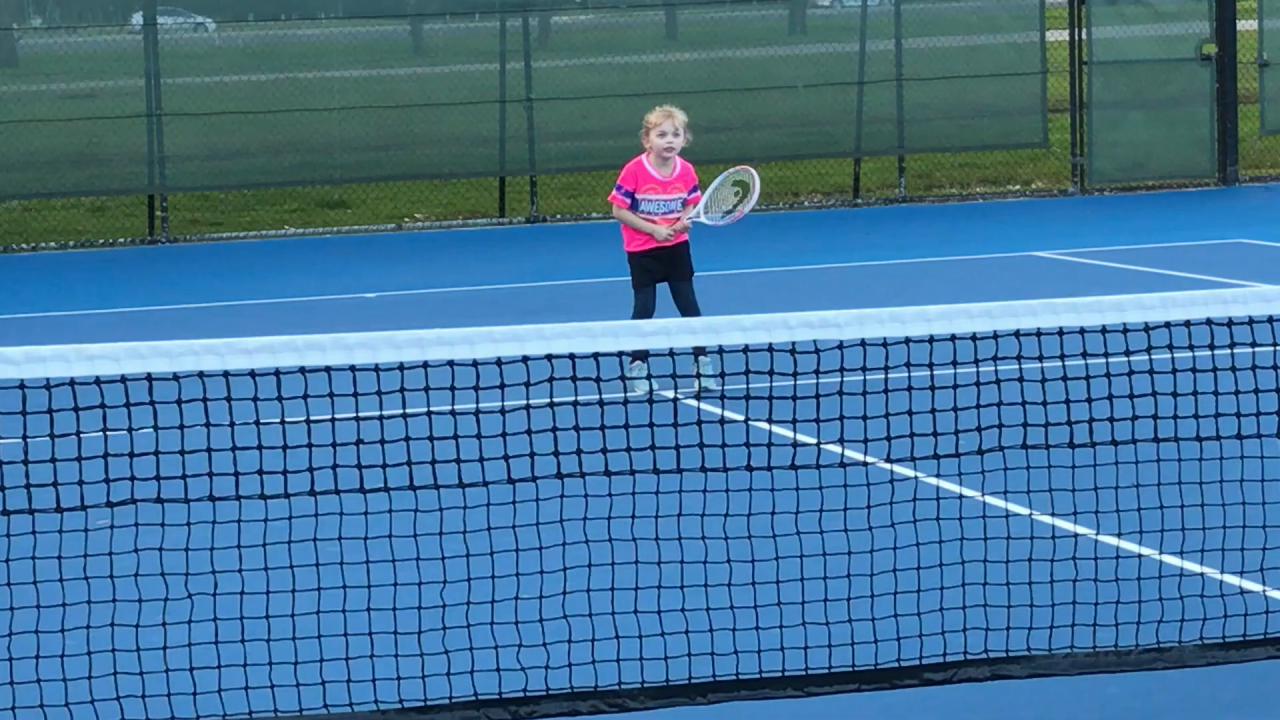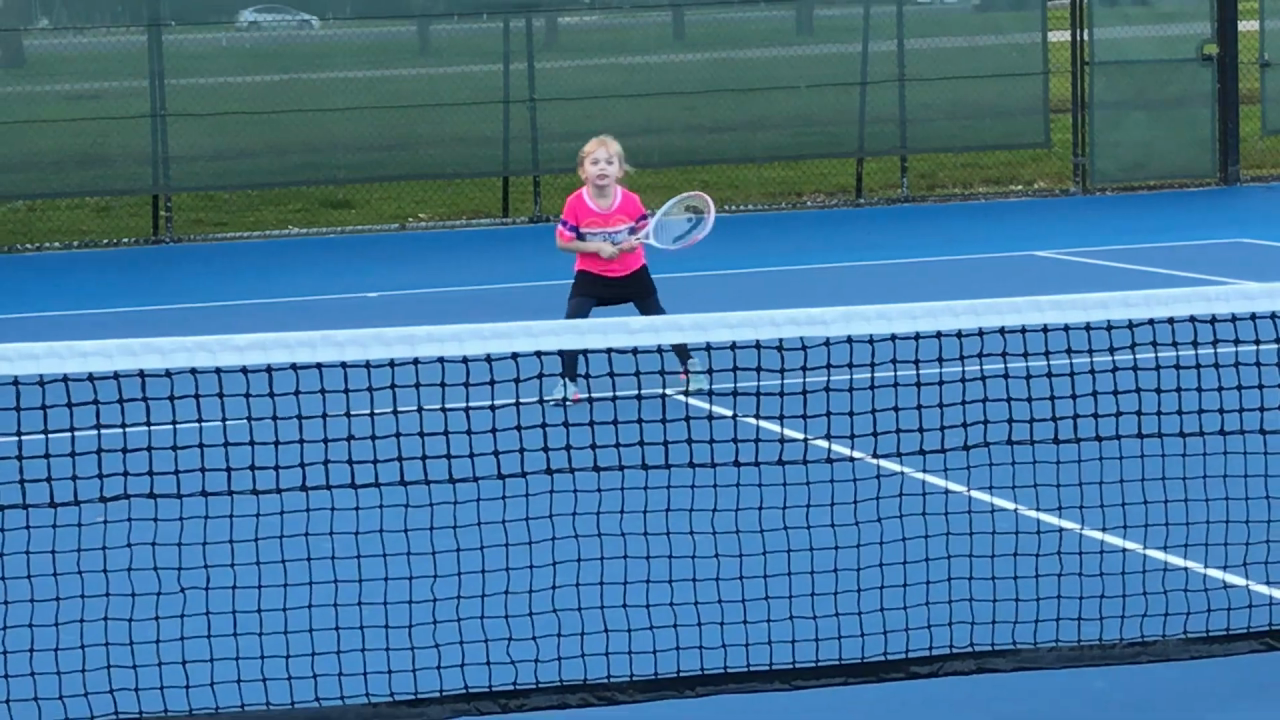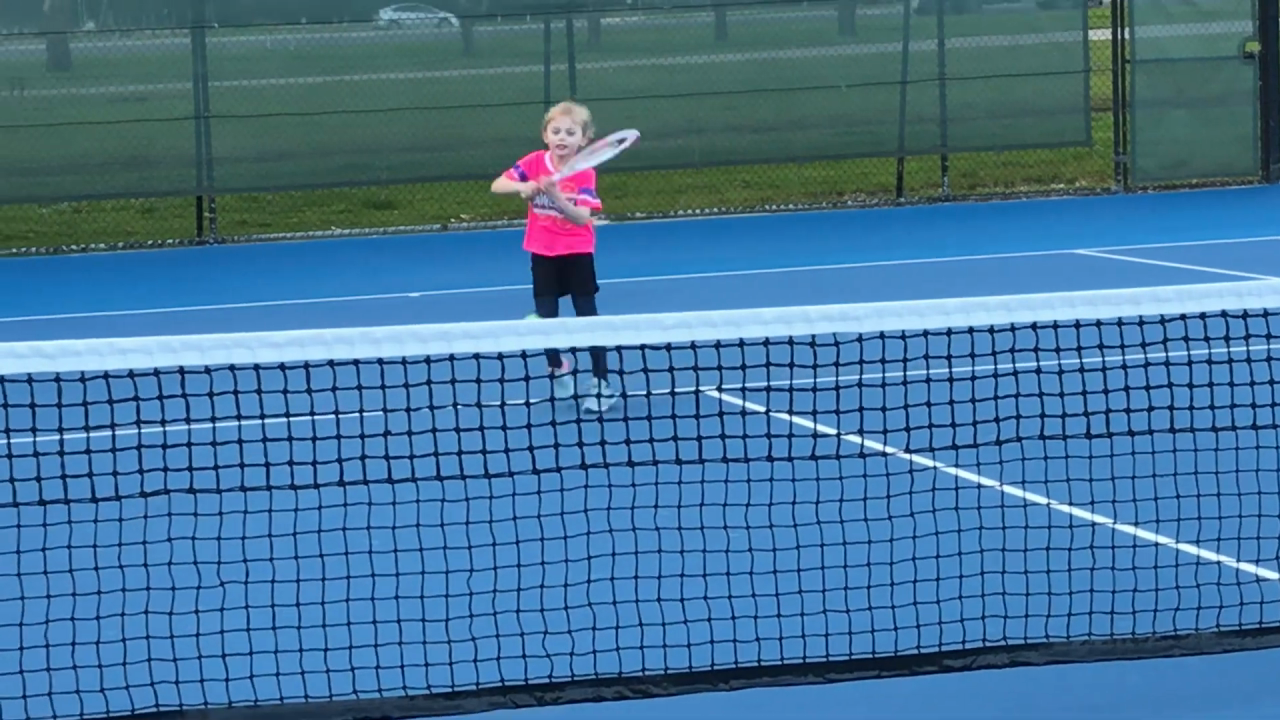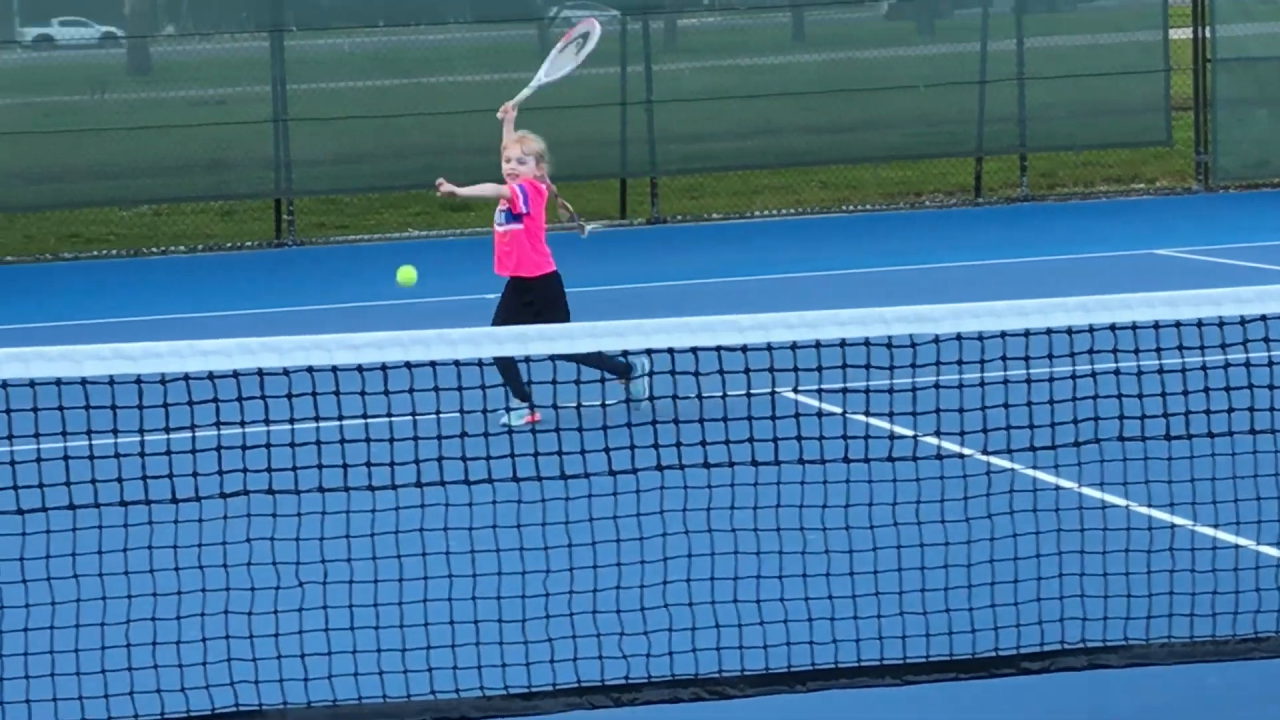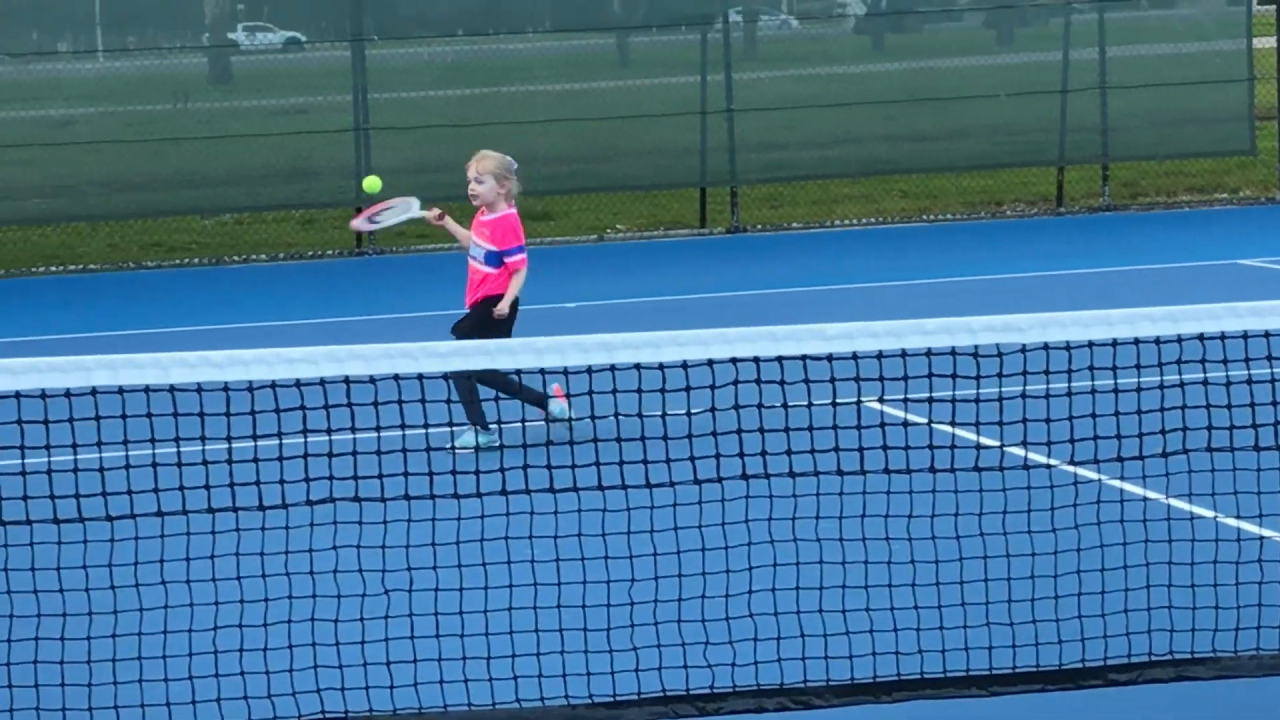
dt=0.3s
person 1, frame 1
left shoulder: (687, 172)
right shoulder: (633, 171)
left elbow: (694, 208)
right elbow: (618, 210)
left wrist: (684, 222)
right wrist: (653, 227)
left hip: (676, 247)
right hip: (642, 249)
left knee: (689, 307)
right knee: (645, 309)
left ankle: (702, 366)
right ankle: (638, 366)
person 1, frame 2
left shoulder: (630, 200)
right shoulder: (575, 203)
left elbow: (642, 230)
right elbow: (563, 242)
left wrist: (632, 244)
right wrist: (598, 248)
left hip: (632, 271)
right hip: (592, 274)
right knee: (573, 320)
left ankle: (691, 366)
right ankle: (568, 381)
person 1, frame 3
left shoulder: (585, 173)
right shoulder: (534, 162)
left elbow: (585, 215)
right elbow: (497, 186)
left wrist: (566, 204)
right wrist: (522, 188)
left hip: (577, 254)
right hip: (544, 254)
left knee: (587, 317)
right knee: (545, 319)
left ankle: (602, 384)
right ankle: (559, 367)
person 1, frame 4
left shoulder: (532, 189)
right shoulder: (515, 185)
left elbow: (496, 190)
right elbow: (507, 152)
left wrist: (457, 190)
right wrist: (508, 121)
left hip: (539, 280)
right hip: (519, 282)
left ankle: (630, 370)
right ankle: (523, 404)
person 1, frame 5
left shoulder: (506, 222)
right shoulder: (483, 215)
left elbow: (520, 269)
left wrist: (507, 301)
right wrist: (444, 222)
left hip: (495, 304)
right hip: (481, 302)
right knee: (479, 368)
left ankle: (479, 429)
right ankle: (545, 397)
